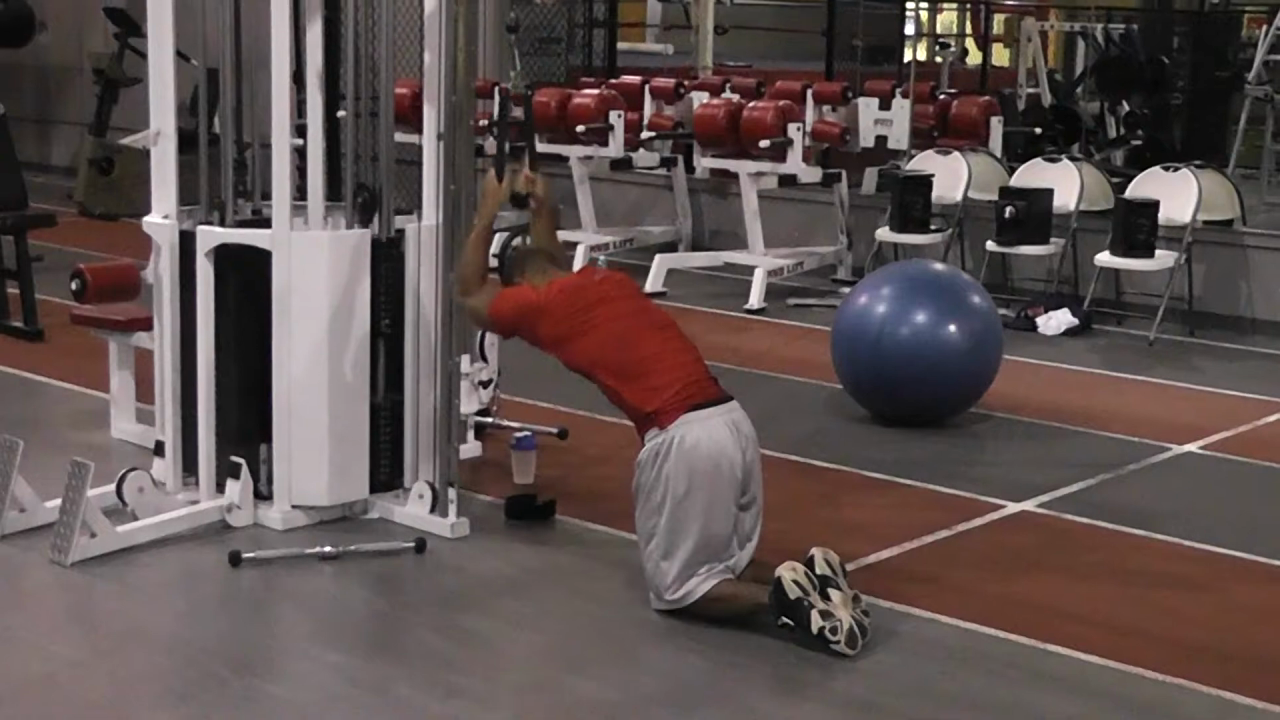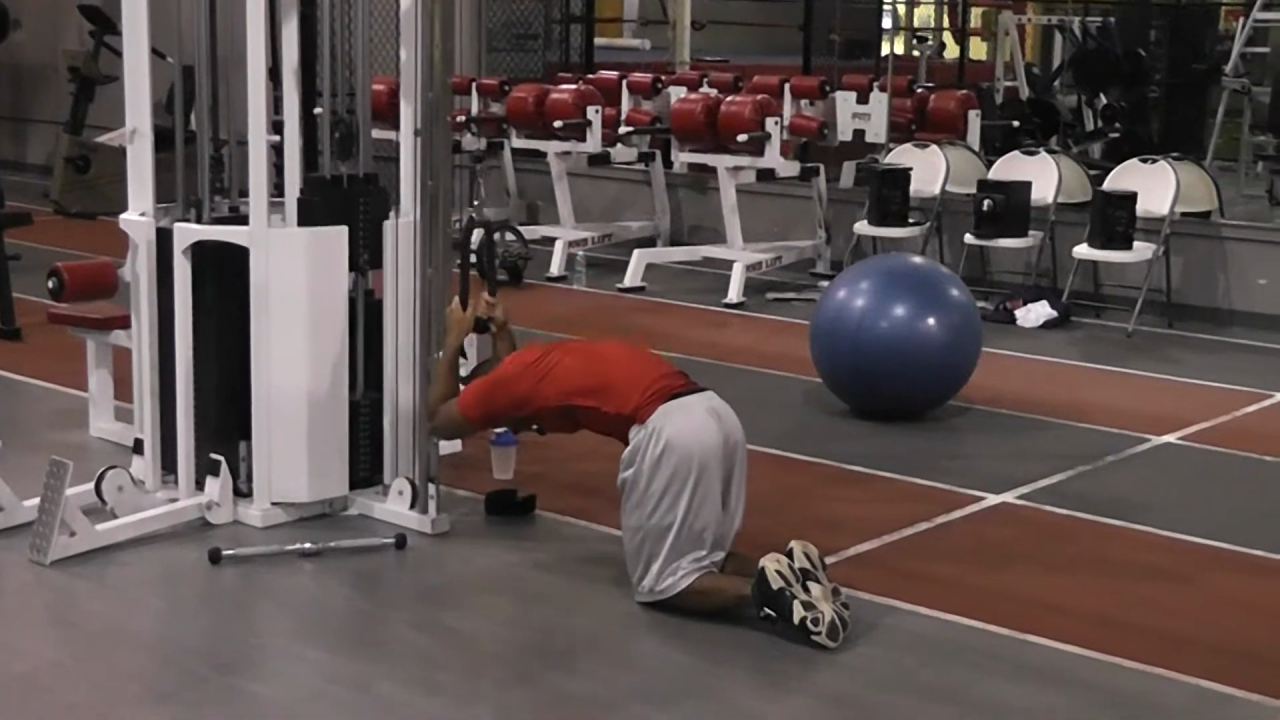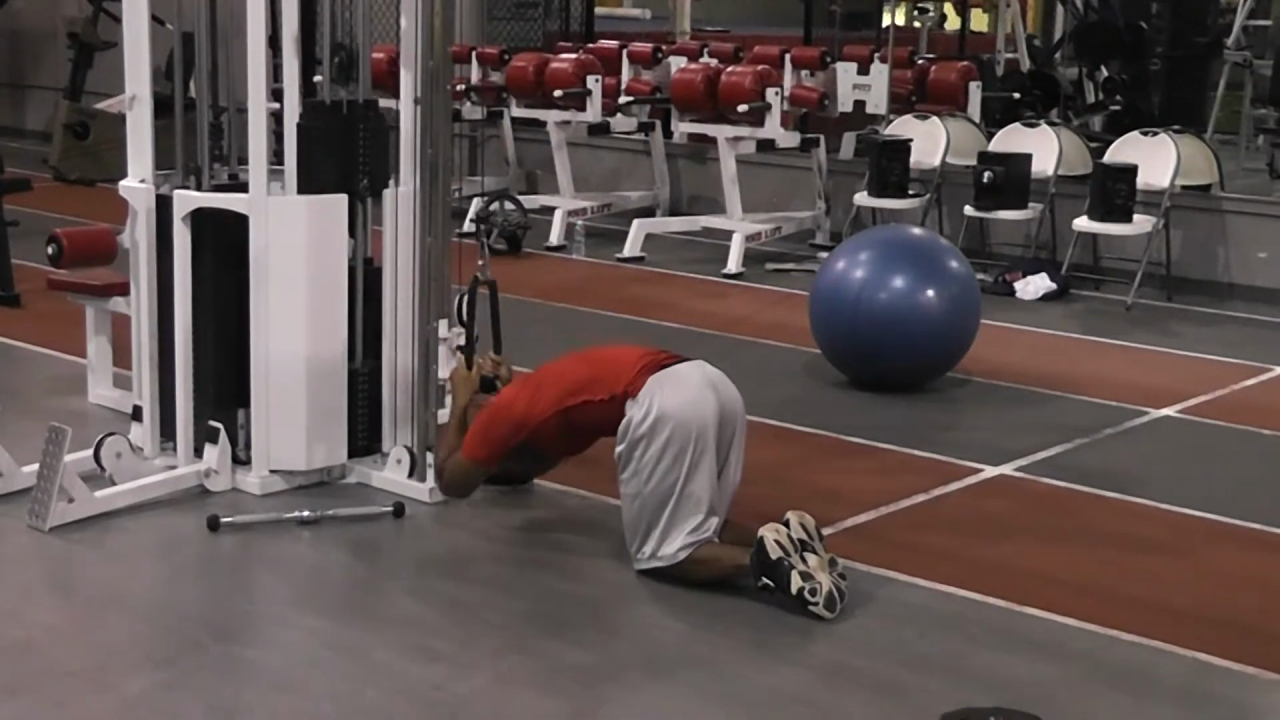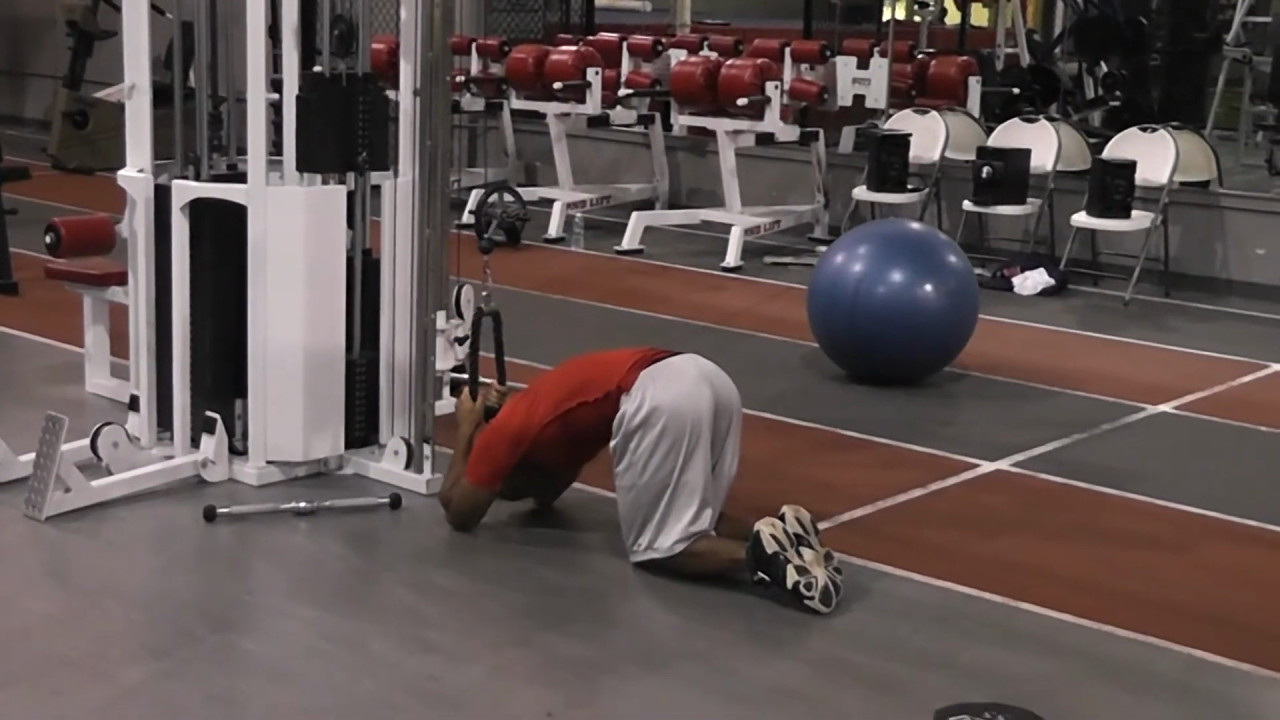
dt=0.7s
person 1, frame 1
left shoulder: (539, 304)
right shoulder: (610, 281)
left elbow: (468, 294)
left wrist: (488, 215)
right wrist: (542, 210)
left hip: (683, 441)
right hip: (733, 422)
left knee: (676, 591)
right knee: (724, 566)
left ankle: (779, 597)
right ankle: (807, 574)
person 1, frame 2
left shoulder: (505, 379)
right shoulder: (545, 357)
left elbow: (439, 421)
left wrist: (454, 340)
right wrist: (501, 332)
left hip: (667, 432)
right hip: (716, 413)
left knee: (660, 585)
right knee: (701, 556)
left ankle: (762, 588)
right ankle: (787, 567)
person 1, frame 3
left shoulder: (502, 415)
right shoulder: (538, 392)
left elbow: (450, 481)
right elbow: (538, 441)
left wrist: (461, 401)
left hip: (663, 405)
right hip: (711, 383)
left knee: (659, 555)
right knee: (696, 528)
left ankle: (761, 559)
right ankle: (783, 536)
person 1, frame 4
left shoulder: (504, 431)
right shoulder: (538, 409)
left elbow: (457, 513)
right elbow: (548, 494)
left wrist: (466, 431)
left hip: (659, 398)
right hip: (706, 376)
left knee: (656, 548)
right knee: (694, 520)
left ankle: (758, 553)
right ankle: (779, 529)
